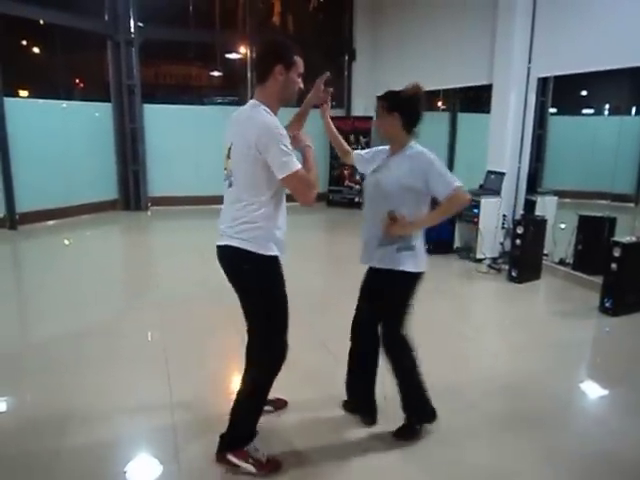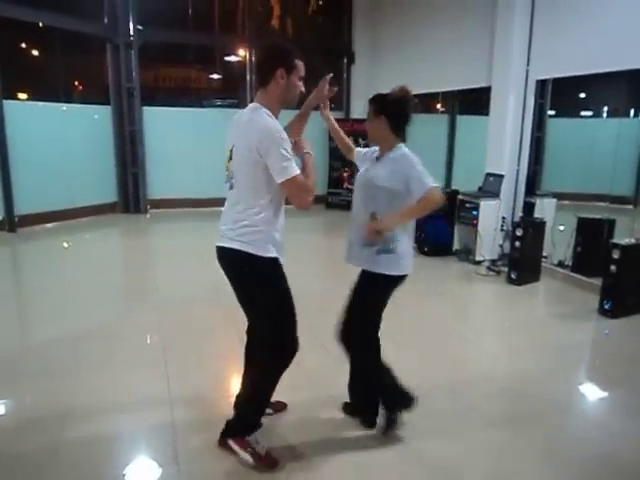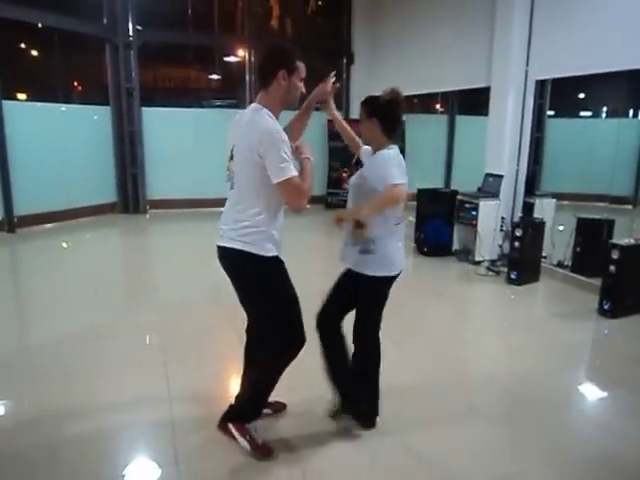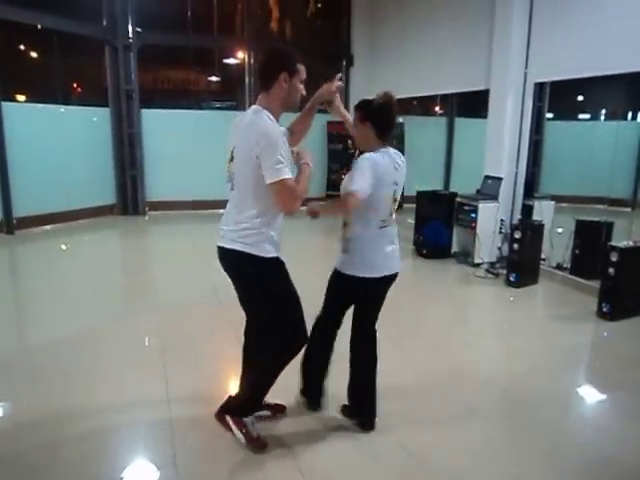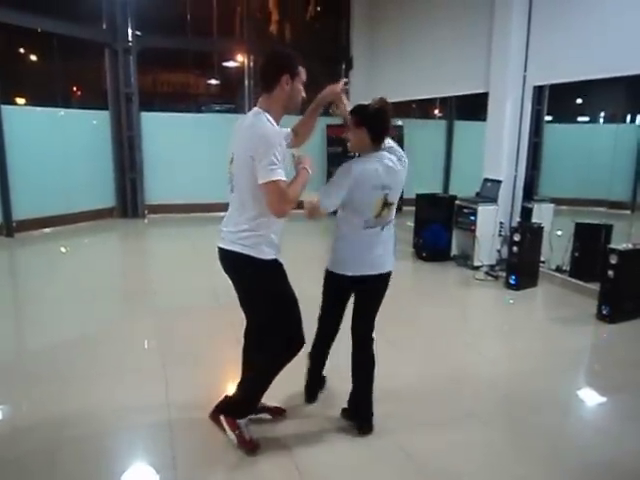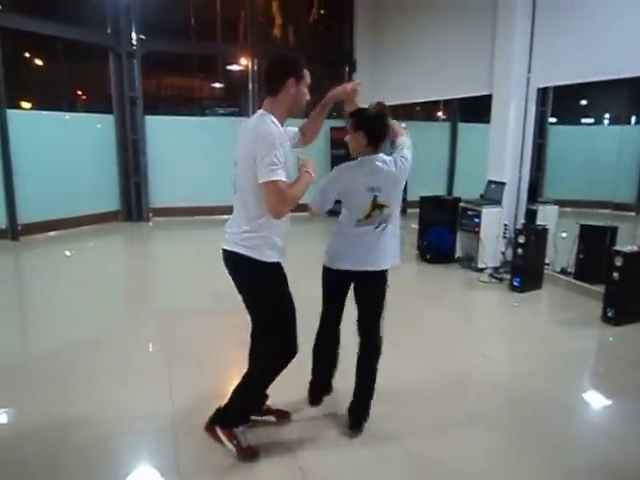
dt=0.1s
person 1, frame 1
left shoulder: (245, 117)
right shoulder: (265, 125)
right elbow: (306, 192)
left wrist: (309, 107)
right wrist: (307, 149)
left hip: (235, 245)
right hip: (253, 251)
left knee: (264, 330)
right knee: (272, 345)
left ankle: (252, 397)
right ankle: (237, 442)
person 1, frame 2
left shoulder: (246, 120)
right shoulder: (266, 129)
right elbow: (303, 197)
left wrist: (310, 107)
right wrist: (307, 154)
left hip: (235, 246)
right hip: (253, 253)
left knee: (264, 330)
right knee: (281, 342)
left ankle: (253, 399)
right ankle: (240, 430)
person 1, frame 3
left shoulder: (247, 120)
right shoulder: (266, 130)
left elbow: (286, 138)
right elbow: (297, 199)
left wrist: (314, 103)
right wrist: (308, 162)
left hip: (235, 246)
right hip: (254, 252)
left knee: (263, 326)
right knee: (289, 335)
left ankle: (251, 399)
right ankle: (241, 415)
person 1, frame 4
left shoulder: (249, 121)
right shoulder: (266, 131)
left elbow: (289, 139)
right elbow: (290, 201)
left wrist: (317, 103)
right wrist: (306, 166)
left hip: (236, 246)
right hip: (254, 252)
left knee: (263, 327)
right knee: (292, 333)
left ankle: (250, 400)
right ankle: (238, 409)
person 1, frame 5
left shoulder: (255, 123)
right shoulder: (265, 133)
left elbow: (297, 136)
right elbow: (280, 204)
left wrist: (323, 101)
right wrist: (304, 172)
left hip: (239, 249)
right hip: (253, 254)
left knee: (264, 329)
right knee: (287, 338)
left ankle: (248, 400)
right ankle: (232, 409)
person 1, frame 6
left shoulder: (261, 125)
right shoulder: (269, 134)
left elbow: (304, 136)
right elbow: (279, 205)
left wrist: (330, 102)
right wrist: (306, 175)
left hip: (244, 251)
right hip: (255, 256)
left knee: (268, 332)
right knee: (281, 344)
left ankle: (252, 405)
right ankle: (228, 419)
person 2, frame 1
left shoulder: (421, 158)
right shoulder: (379, 157)
left elbow: (460, 197)
right elbow: (347, 155)
left wrist: (416, 222)
right wrist: (325, 117)
left hip: (401, 262)
right hip: (383, 260)
left knee: (391, 336)
right knee: (364, 330)
left ankle: (419, 410)
right ankle: (361, 401)
person 2, frame 2
left shoulder: (403, 160)
right shoulder: (374, 157)
left elbow: (434, 198)
right elbow: (350, 150)
left wrist: (390, 221)
right wrist: (326, 116)
left hip: (385, 264)
right hip: (373, 261)
left knee: (354, 332)
right knee: (361, 331)
left ankle: (394, 397)
right ankle: (363, 404)
person 2, frame 3
left shoulder: (383, 161)
right shoulder: (386, 153)
left elbow: (399, 195)
right elbow: (358, 145)
left wrist: (353, 212)
right wrist: (332, 113)
left hip: (369, 264)
right hip: (388, 262)
left knee: (327, 321)
right knee: (367, 330)
left ankle: (354, 397)
right ankle: (365, 406)
person 2, frame 4
left shoulder: (367, 163)
right shoulder: (396, 158)
left elbow: (351, 202)
right elbow: (365, 138)
left wrist: (321, 206)
right wrist: (339, 109)
left hip: (357, 265)
right hip: (385, 265)
left knee: (327, 323)
right knee: (364, 332)
left ankle: (313, 392)
right ankle: (363, 410)
person 2, frame 5
left shoulder: (351, 171)
right shoulder: (398, 162)
left elbow: (314, 210)
right elbow: (385, 137)
left wrist: (308, 203)
right wrist: (350, 111)
left hip: (343, 266)
right hip: (379, 269)
left knee: (328, 325)
right knee: (362, 337)
left ankle: (313, 383)
right ankle: (361, 413)
person 2, frame 6
left shoulder: (345, 172)
right shoulder: (399, 165)
left elbow: (318, 206)
right elbow: (400, 132)
right wrist: (366, 113)
left hip: (339, 263)
right hip: (375, 266)
left knee: (329, 326)
right knee: (370, 335)
left ankle: (319, 388)
right ankle: (359, 412)
